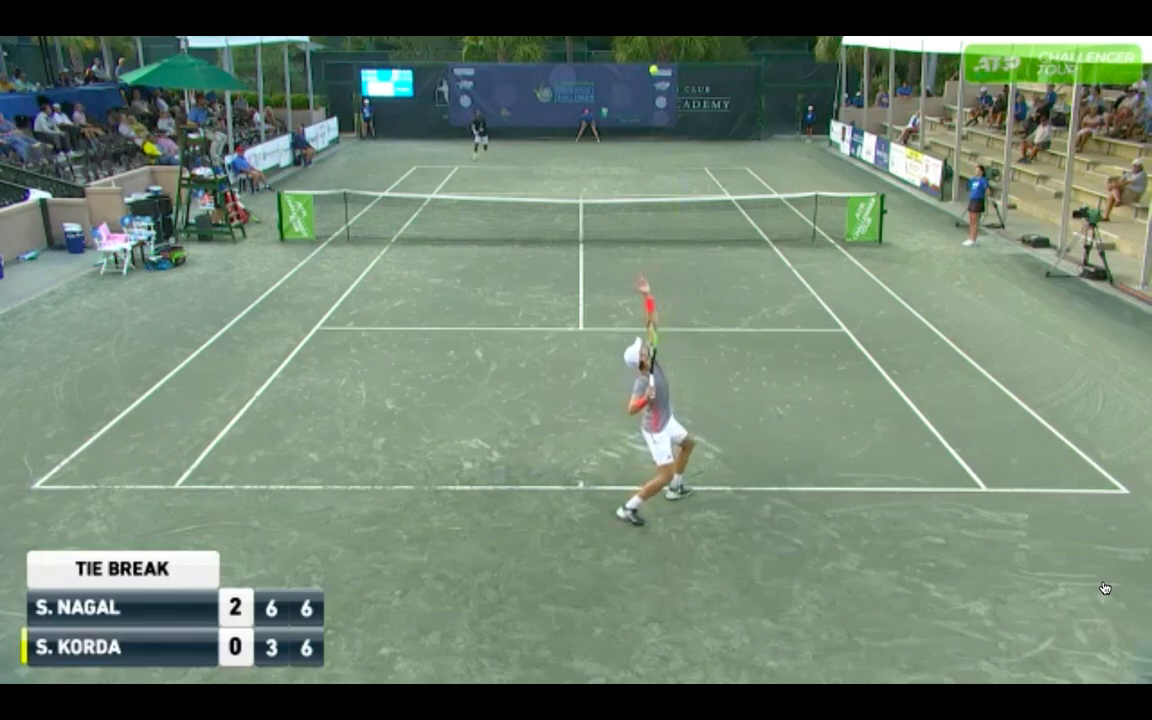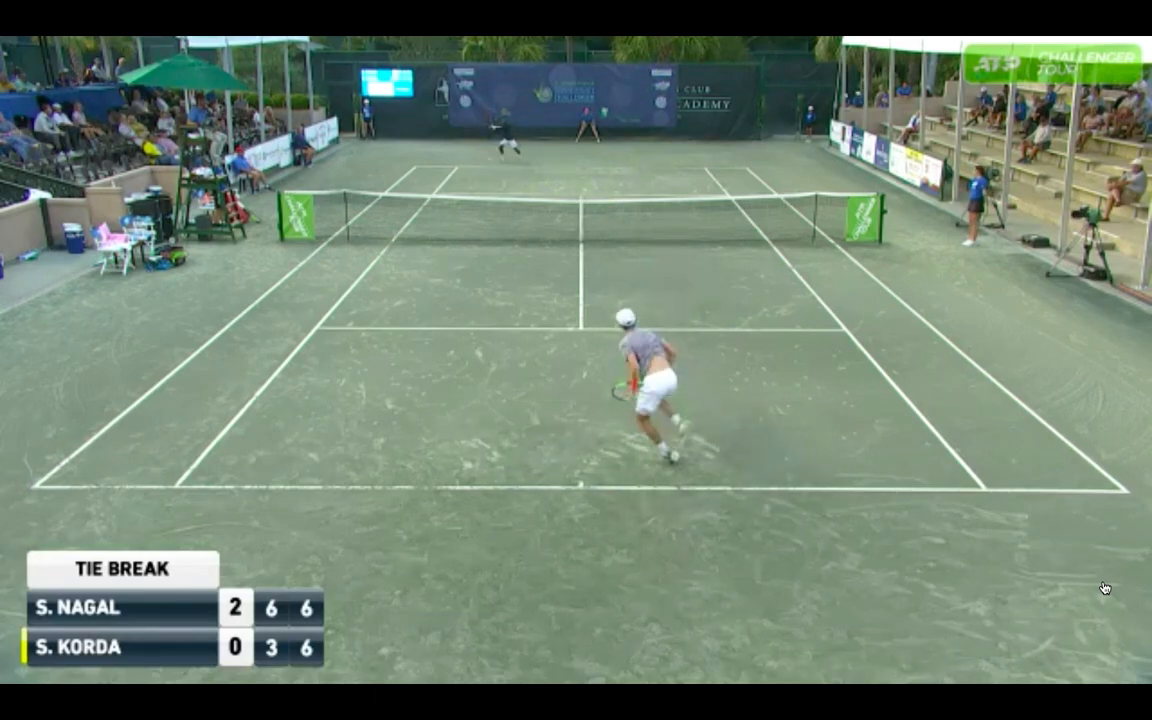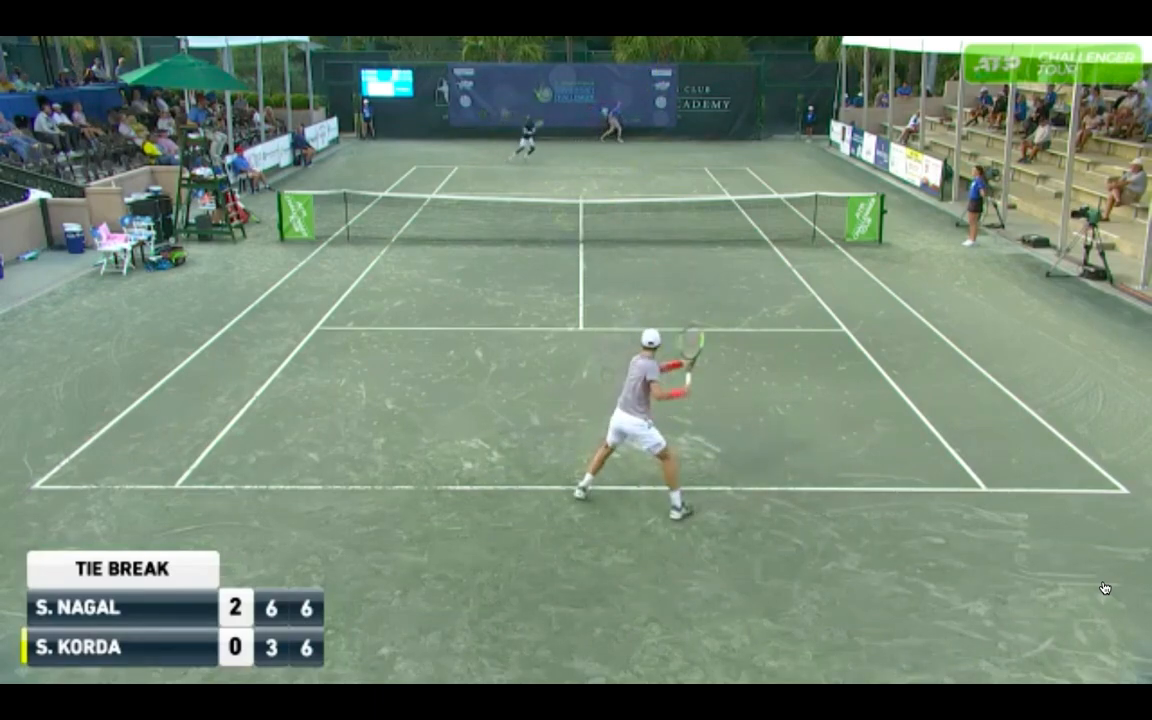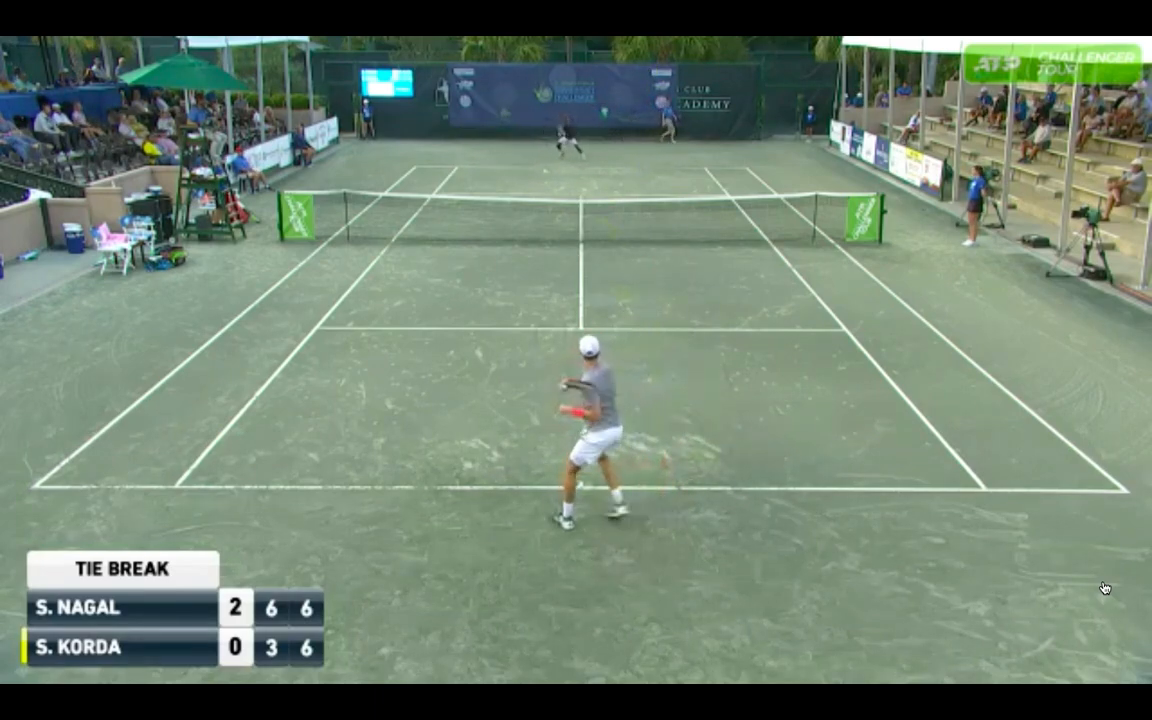
dt=1s
person 1, frame 1
left shoulder: (652, 357)
right shoulder: (642, 382)
left elbow: (652, 325)
right elbow: (631, 409)
left wrist: (647, 296)
right wrist: (646, 399)
left hip: (667, 420)
right hip: (656, 430)
left knee: (688, 444)
right knee: (664, 476)
left ankle: (675, 488)
right ankle: (628, 509)
person 1, frame 2
left shoulder: (625, 342)
right shoulder: (650, 334)
left elbow: (634, 366)
right elbow: (673, 353)
left wrist: (634, 387)
left hip: (654, 382)
right hip: (670, 377)
left knee: (642, 419)
right knee: (657, 398)
left ankle: (668, 453)
right ankle: (677, 422)
person 1, frame 3
left shoulder: (636, 359)
right shoulder: (651, 365)
right elbow: (658, 394)
left wrist: (681, 363)
right wrist: (680, 392)
left hip: (619, 416)
right hip: (637, 422)
left knee: (607, 448)
right knee: (668, 458)
left ankle: (583, 487)
right ankle: (677, 506)
person 1, frame 4
left shoulder: (590, 380)
right shoulder: (604, 367)
left elbow: (595, 415)
left wrist: (570, 410)
right wrist: (570, 382)
left hip: (599, 434)
right hip: (616, 429)
left knee: (570, 471)
right knee: (602, 457)
left ankle: (567, 518)
right ankle: (619, 504)
